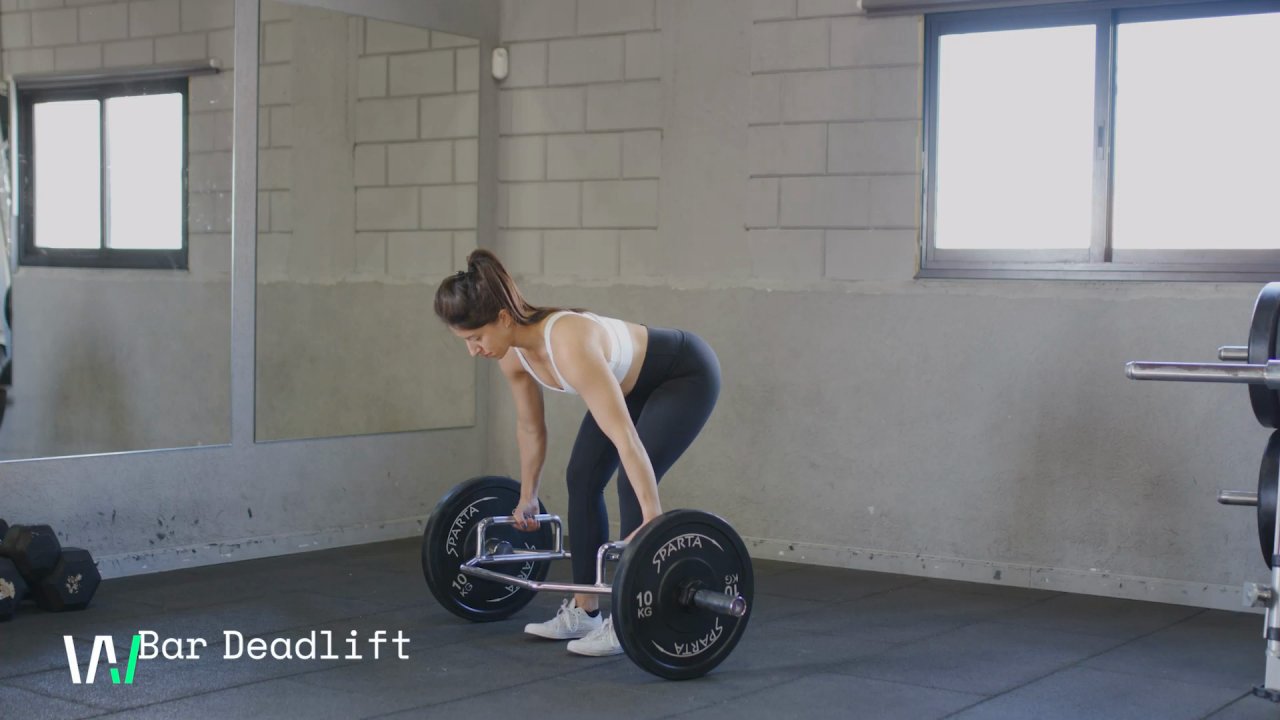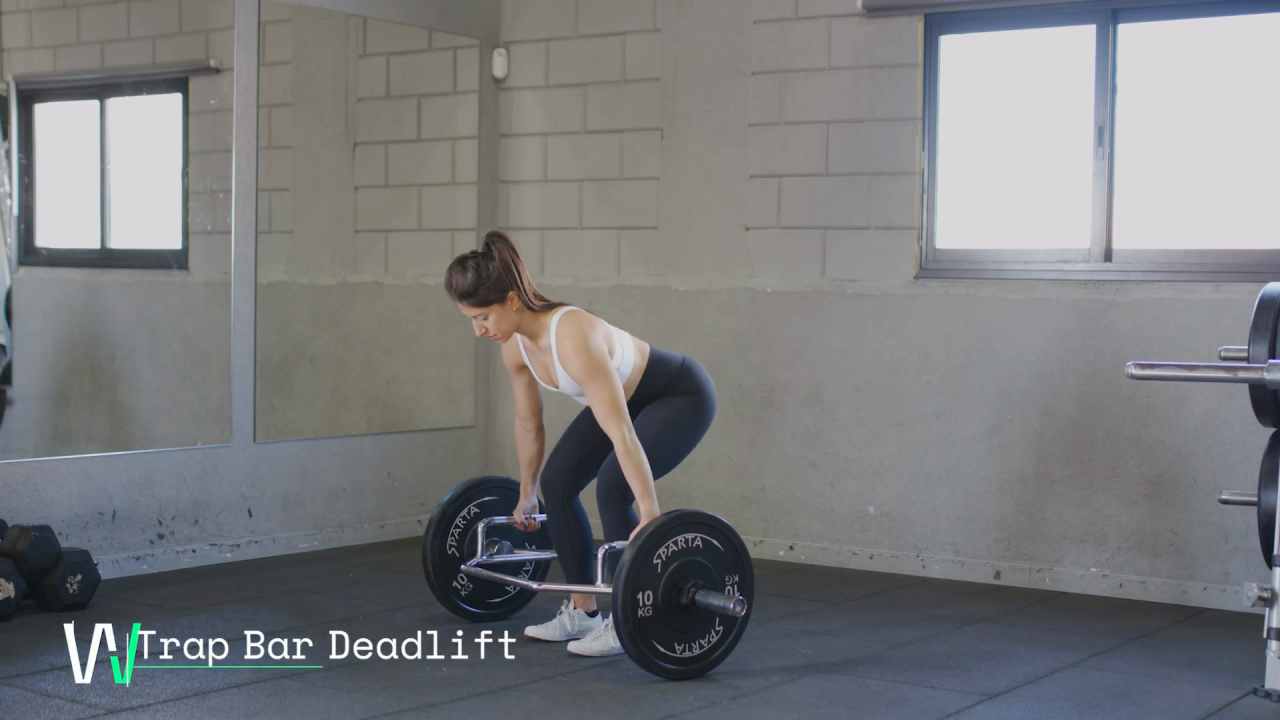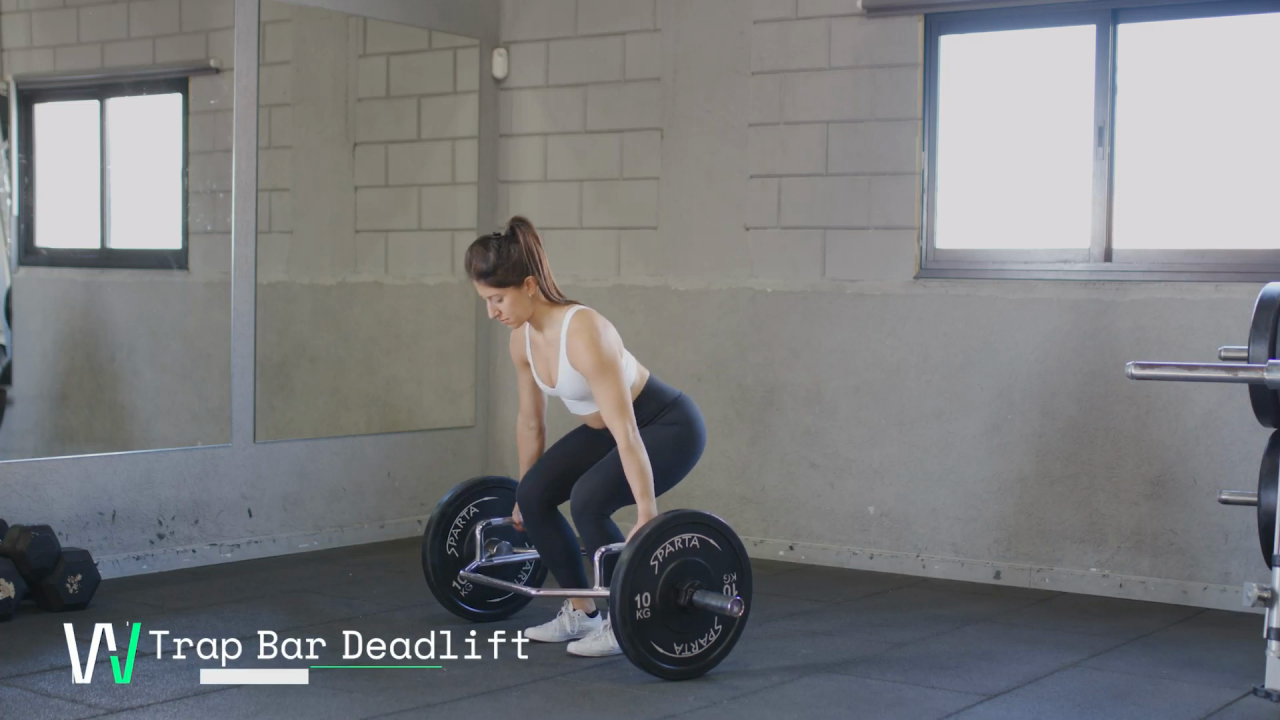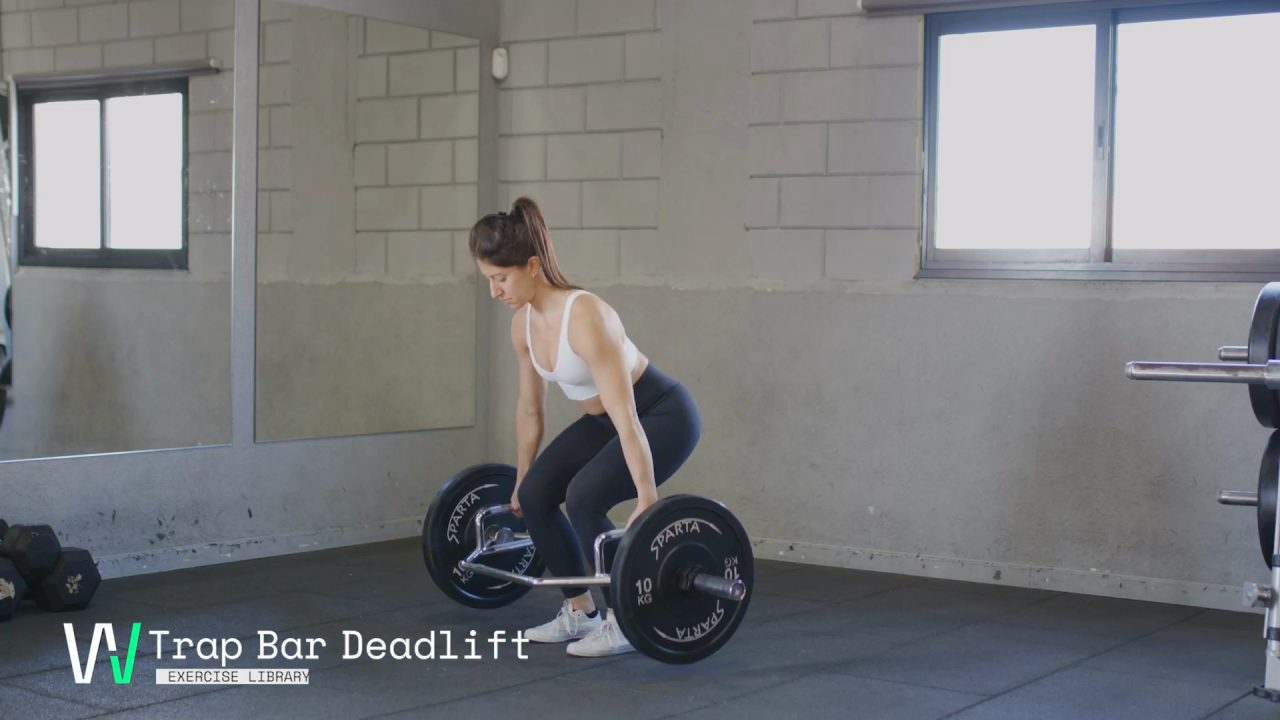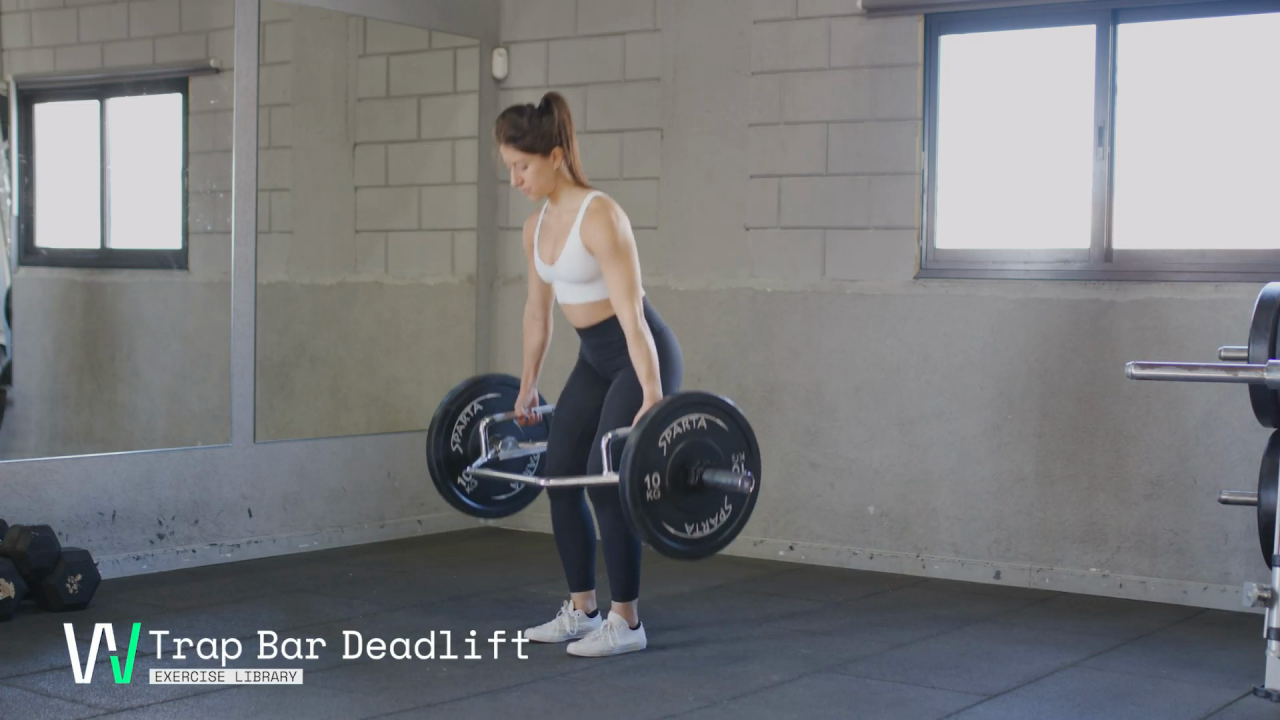
dt=0.4s
person 1, frame 1
left shoulder: (569, 344)
right shoulder: (513, 352)
left elbow: (624, 436)
right elbow: (530, 427)
left wrist: (653, 519)
right wrist: (528, 497)
left hip: (686, 374)
right hip: (632, 380)
left knee: (631, 484)
right knee: (582, 477)
right ankle: (583, 610)
person 1, frame 2
left shoulder: (572, 338)
right shoulder: (515, 344)
left elbow: (621, 433)
right elbow: (528, 424)
left wrist: (651, 518)
right wrist: (527, 494)
left hip: (681, 394)
right hip: (630, 395)
left knee: (612, 488)
right knee: (556, 482)
right ankle: (581, 610)
person 1, frame 3
left shoulder: (584, 333)
right shoulder: (523, 338)
left elbow: (626, 433)
right elbow: (530, 422)
left wrist: (647, 517)
right wrist: (520, 497)
left hip: (669, 424)
right hip: (606, 428)
left knee: (588, 500)
right knee: (533, 496)
right ankle: (581, 611)
person 1, frame 4
left shoulder: (586, 317)
right shoulder: (523, 323)
left elbow: (626, 418)
right elbow: (529, 408)
left wrist: (646, 502)
right wrist: (520, 479)
left hip: (663, 415)
right hip: (604, 418)
left knee: (585, 498)
right knee: (535, 495)
left ankle: (625, 621)
right ankle: (580, 611)
person 1, frame 5
left shoulder: (599, 215)
right shoulder: (536, 225)
left elbow: (632, 316)
right elbow: (537, 312)
left wrist: (653, 401)
right wrist: (527, 389)
left hip: (640, 355)
right hip: (595, 360)
left knee: (607, 479)
right knee: (559, 476)
left ankle: (626, 622)
right ankle: (581, 609)
